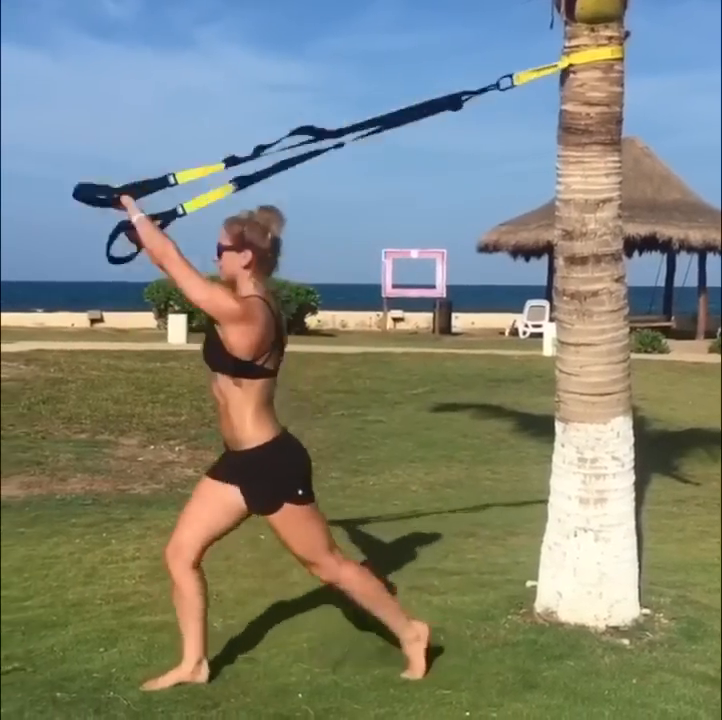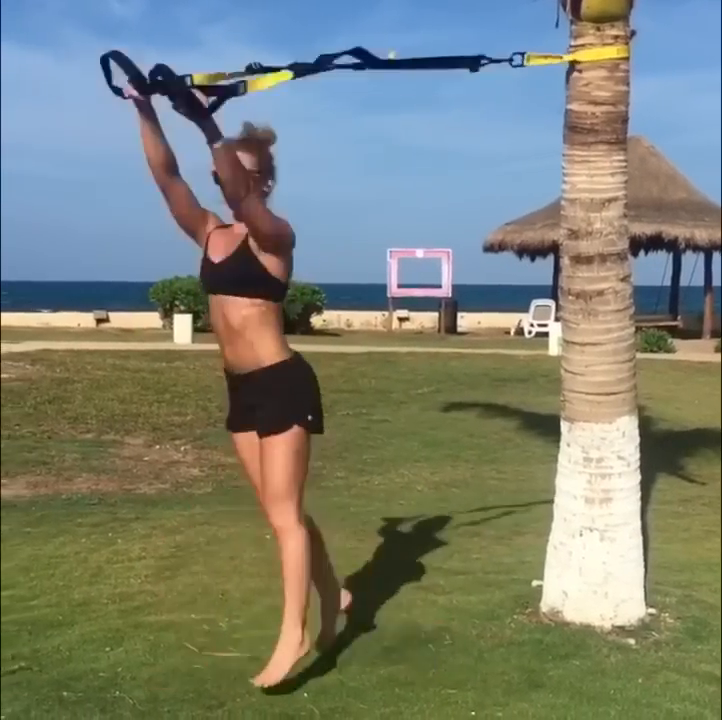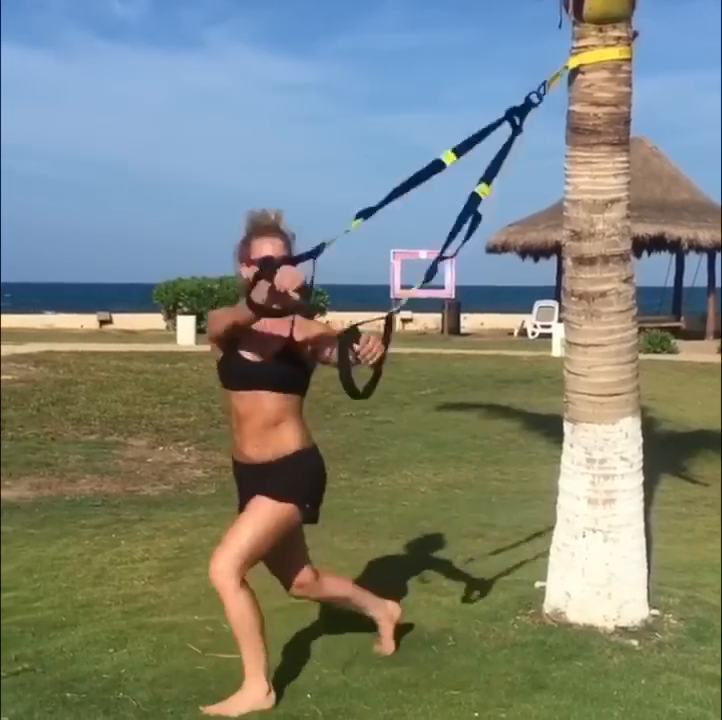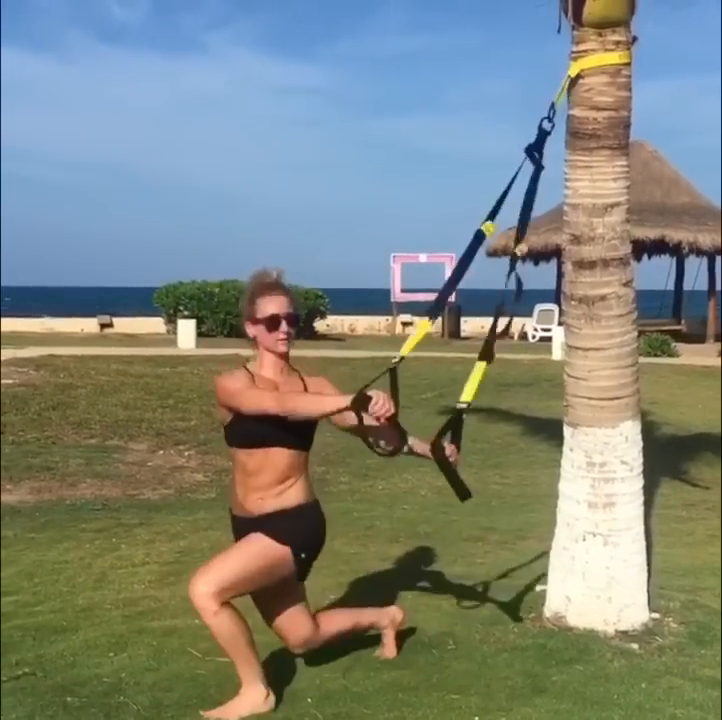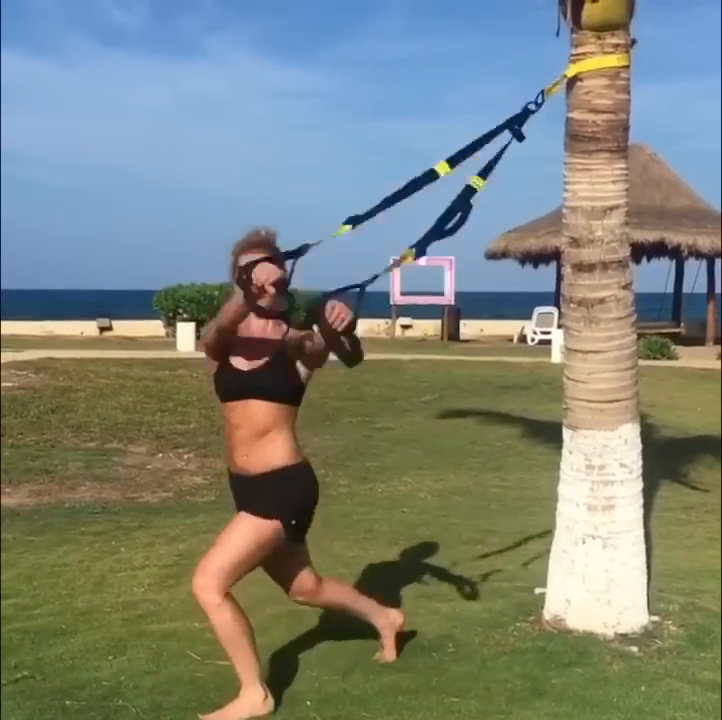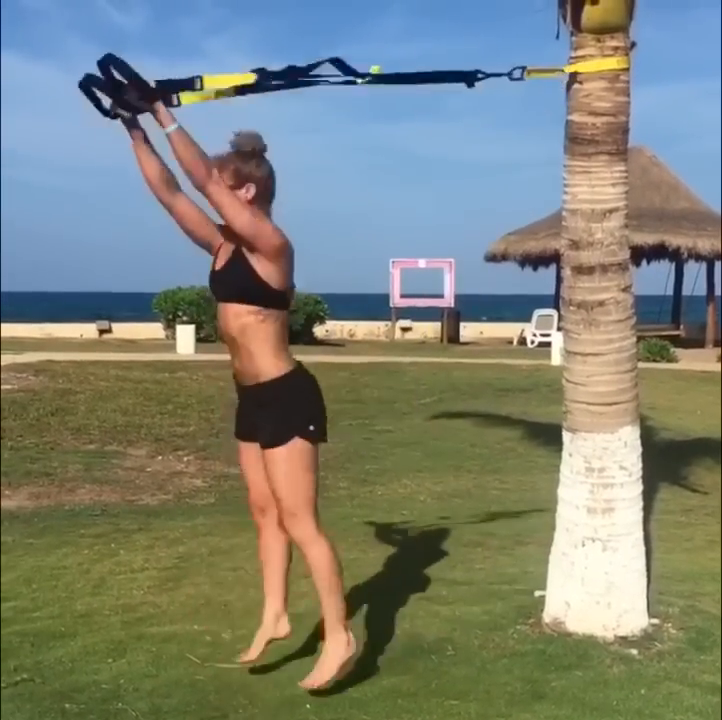
dt=0.2s
person 1, frame 1
left shoulder: (242, 311)
right shoulder: (253, 308)
left elbow: (175, 265)
right elbow: (185, 274)
left wrist: (134, 213)
right wrist: (142, 223)
left hip: (271, 464)
right hip: (242, 460)
left knee: (328, 564)
right knee: (179, 553)
left ankle: (408, 629)
right ankle: (192, 660)
person 1, frame 2
left shoulder: (273, 235)
right shoulder: (211, 234)
left elbow: (241, 192)
right elbow: (168, 178)
left wrist: (209, 126)
right wrist: (144, 113)
left hip: (283, 386)
right hip: (243, 389)
left knee: (283, 510)
right knee: (281, 510)
left ankle: (294, 633)
right ankle: (331, 596)
person 1, frame 3
left shoulder: (306, 330)
right shoulder: (228, 328)
left elbow: (336, 354)
right elbow: (222, 321)
left wrist: (363, 349)
right wrist: (267, 291)
left hip: (293, 471)
right hip: (250, 475)
left knee: (224, 568)
right knee: (300, 581)
right ankle: (381, 611)
person 1, frame 4
left shoulder: (316, 386)
right shoulder: (231, 386)
left elbow: (370, 430)
right elbow: (282, 406)
left wrist: (420, 446)
right wrist: (352, 402)
left hip: (296, 523)
right hip: (248, 527)
left knee: (205, 589)
right knee: (302, 637)
right ankle: (386, 618)
person 1, frame 5
left shoulder: (299, 342)
right shoulder: (220, 343)
left elbow: (319, 353)
right elbow: (220, 328)
left wrist: (333, 330)
right wrist: (246, 290)
left hip: (285, 486)
right hip: (246, 488)
left knee: (208, 583)
right knee: (305, 587)
right ankle: (383, 618)
person 1, frame 6
left shoulder: (268, 243)
right shoulder: (224, 244)
left elbow: (206, 182)
right elbow: (169, 193)
left wrist: (166, 119)
right wrist: (136, 131)
left hip: (287, 398)
right hip: (255, 399)
left knee: (299, 524)
right knee: (267, 513)
left ankle: (338, 640)
right ankle: (274, 618)
